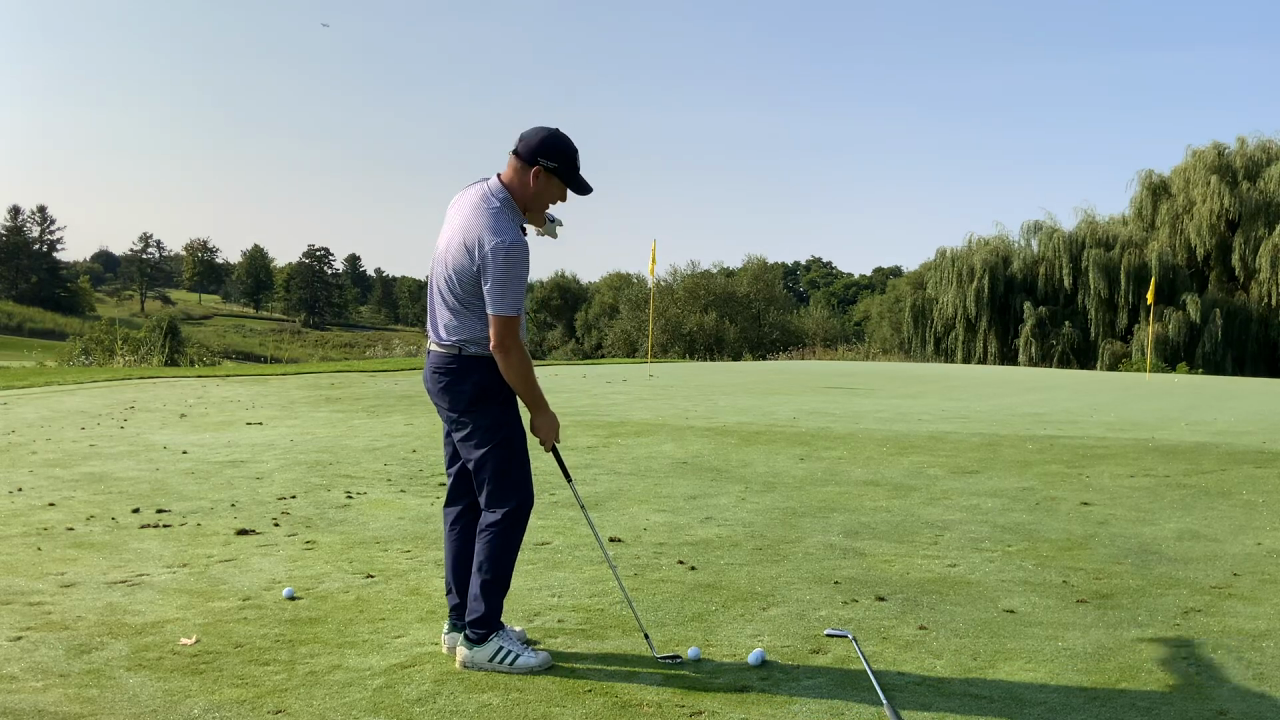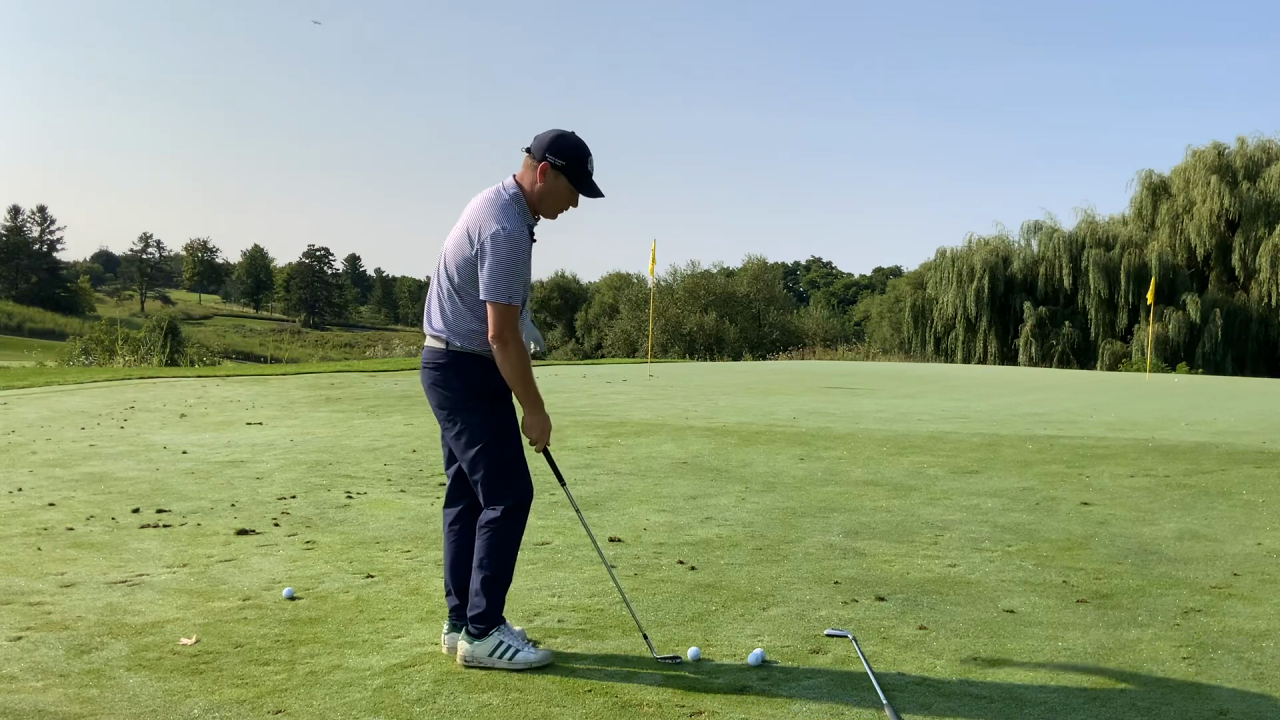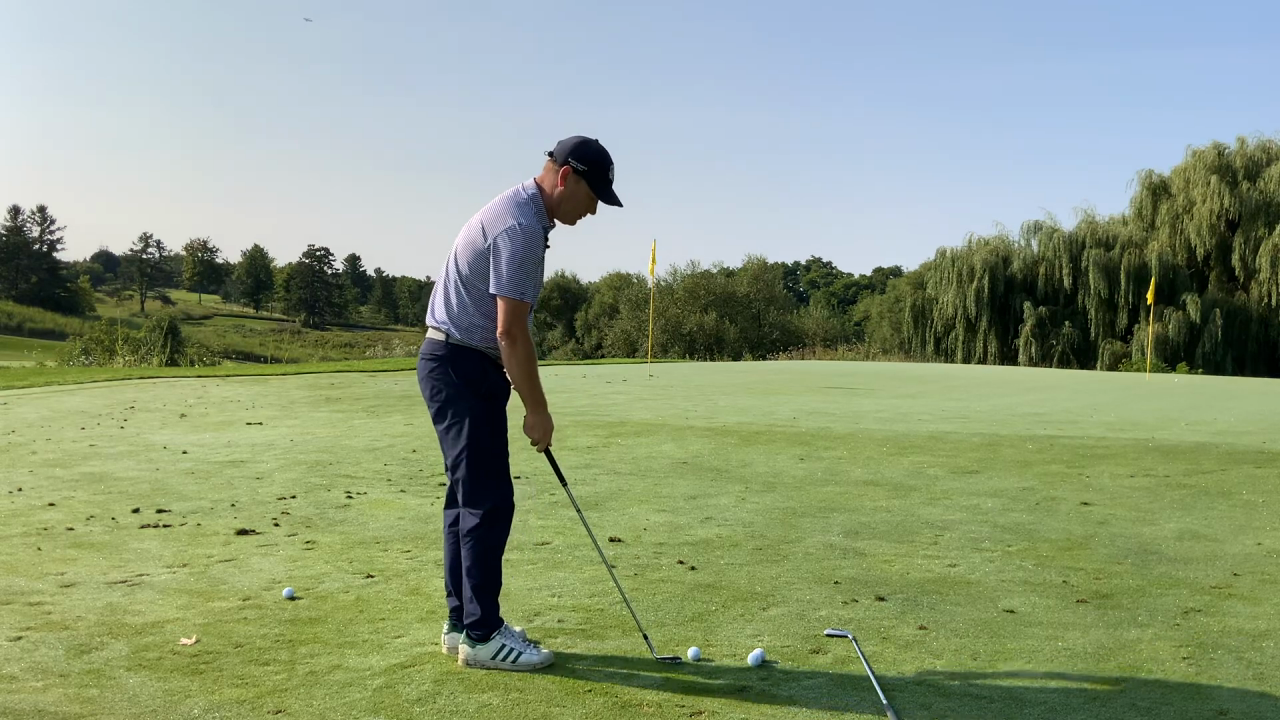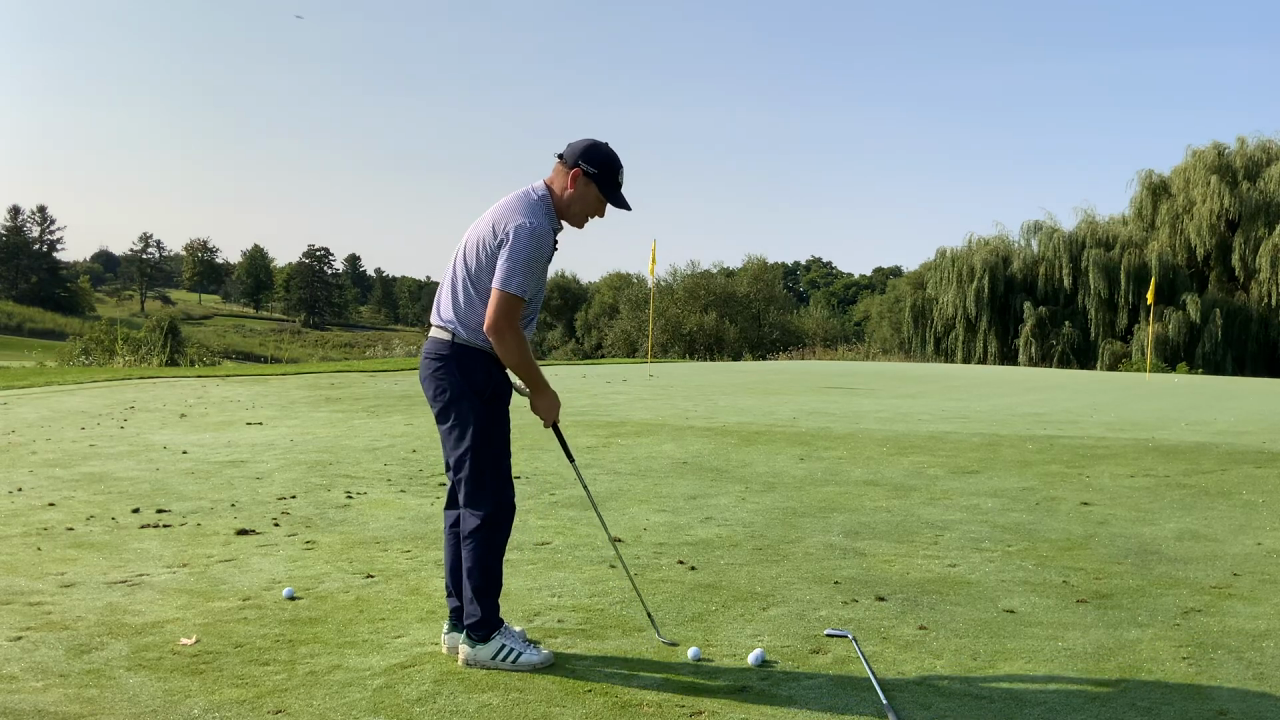
dt=0.3s
person 1, frame 1
left shoulder: (472, 195)
right shoulder: (504, 241)
right elbow: (505, 344)
left wrist: (531, 218)
right wrist: (541, 410)
left hip: (449, 366)
right hip: (475, 376)
left knee: (468, 497)
right knee: (507, 500)
left ankle: (463, 621)
right ankle: (481, 636)
person 1, frame 2
left shoulder: (498, 202)
right shoulder: (507, 228)
right elbow: (501, 335)
left wrist: (522, 316)
right wrist: (533, 409)
left hip: (454, 366)
right hip: (467, 372)
left knee: (468, 495)
right knee: (507, 495)
left ankle: (462, 620)
right ankle: (482, 629)
person 1, frame 3
left shoulder: (518, 211)
right shoulder: (522, 226)
right elbow: (511, 331)
left wrist: (519, 390)
right wrist: (537, 408)
left hip: (461, 365)
right hip: (461, 369)
left knee: (468, 497)
right knee: (488, 501)
left ankle: (463, 621)
right ankle: (482, 634)
person 1, frame 4
left shoulder: (525, 209)
right shoulder: (532, 226)
right elbow: (499, 326)
left wrist: (523, 379)
right wrist: (540, 389)
left hip: (459, 363)
right hip: (466, 367)
left knee: (469, 498)
right knee: (489, 502)
left ankle: (463, 621)
right ankle: (481, 634)
